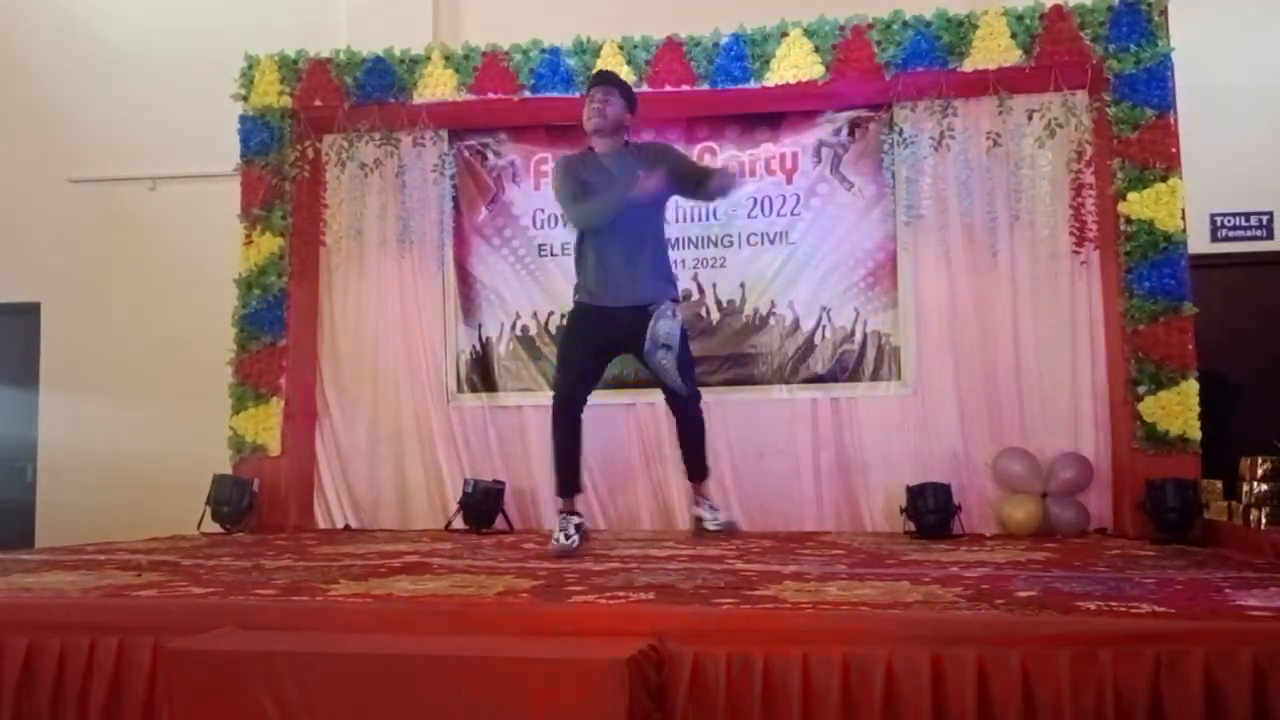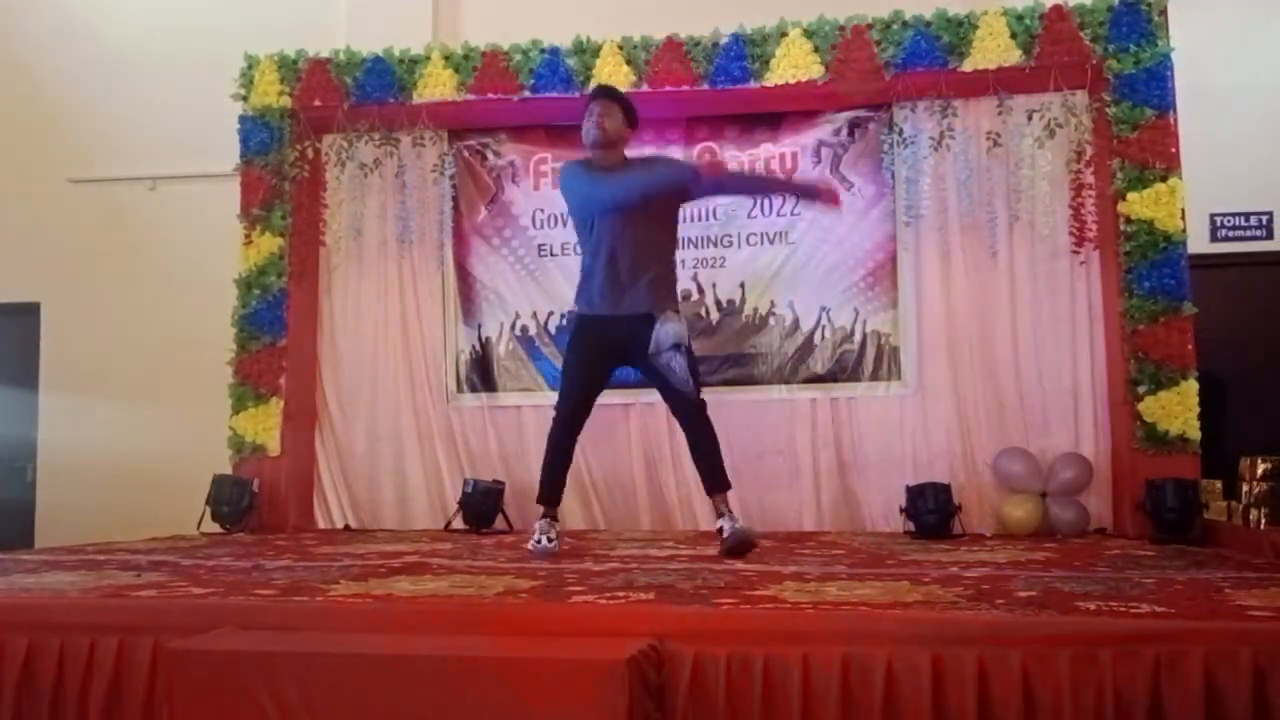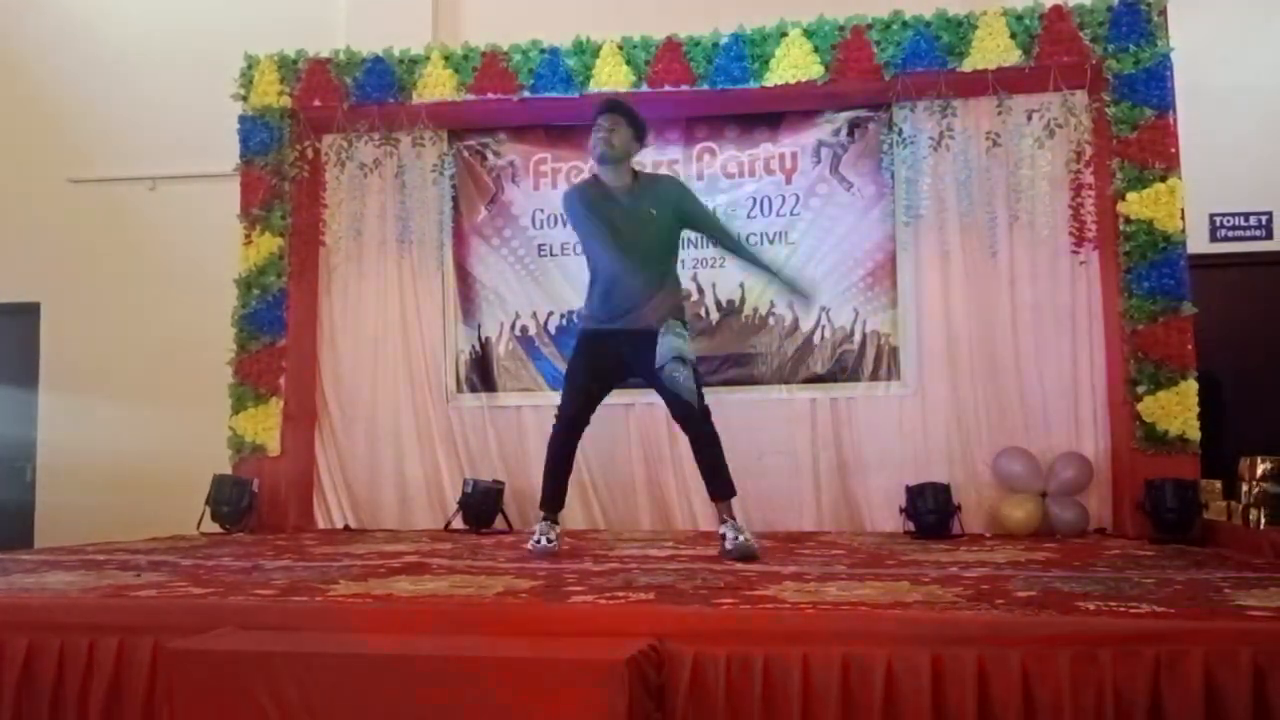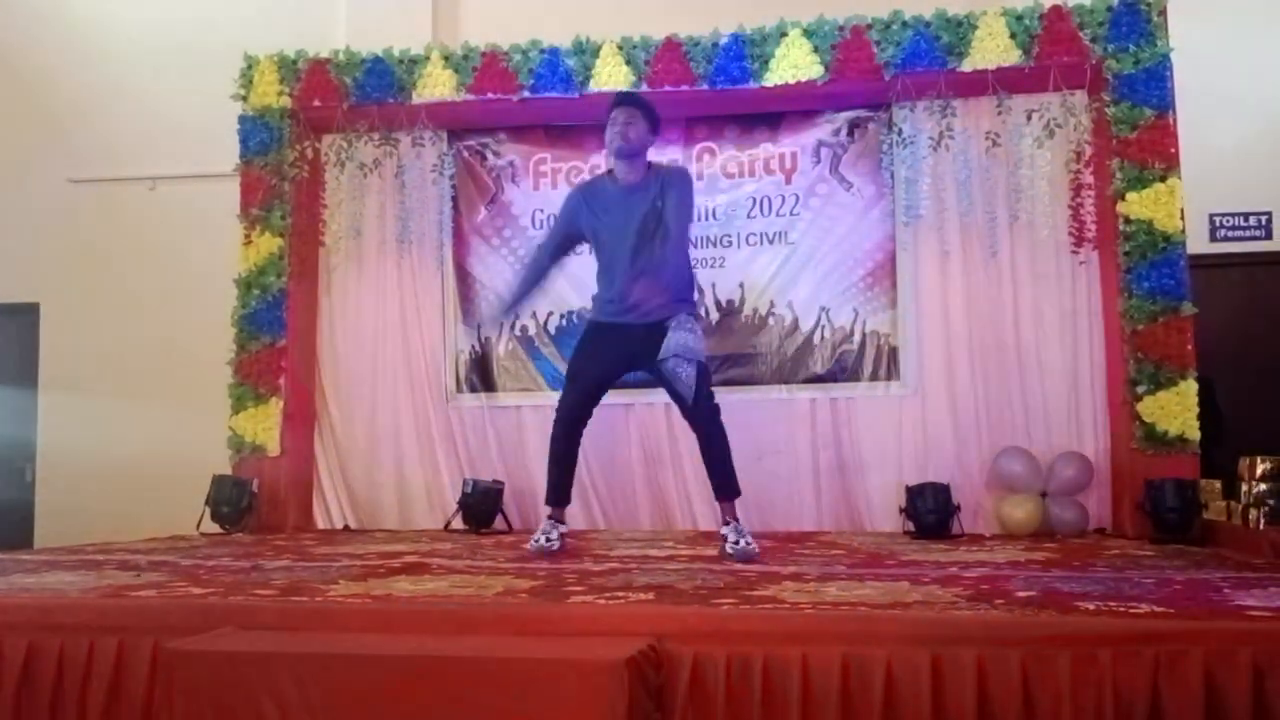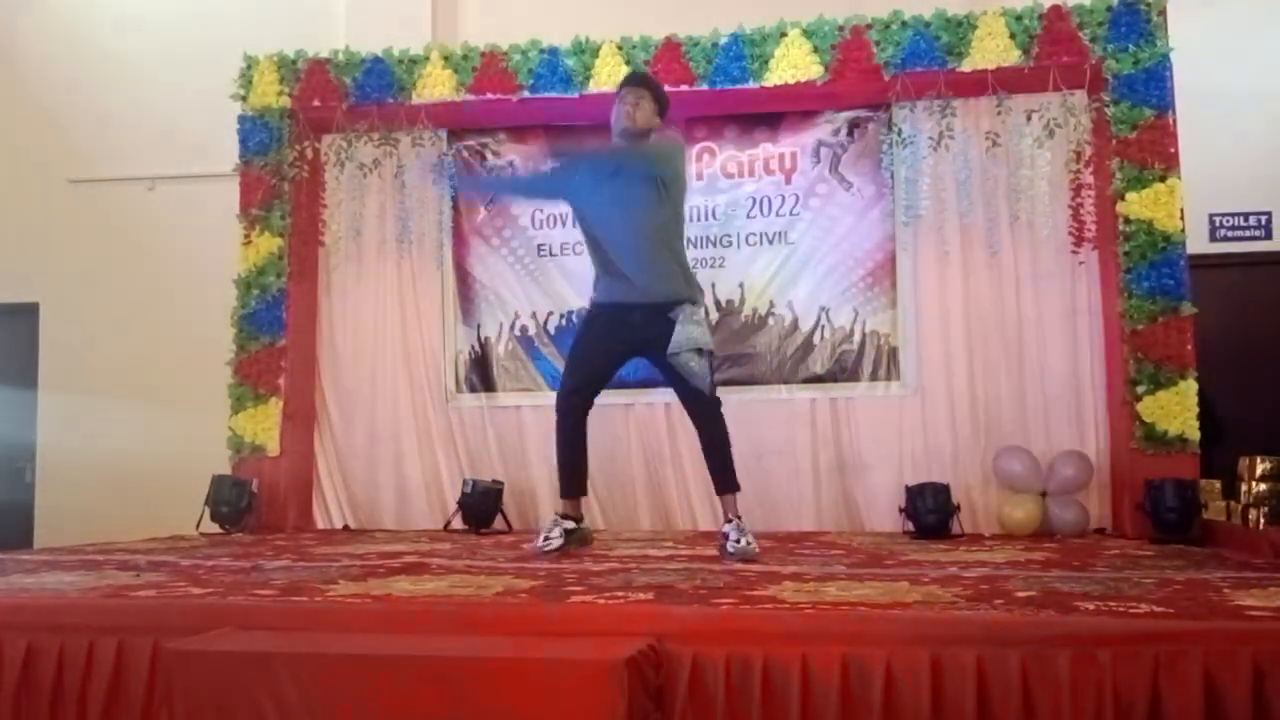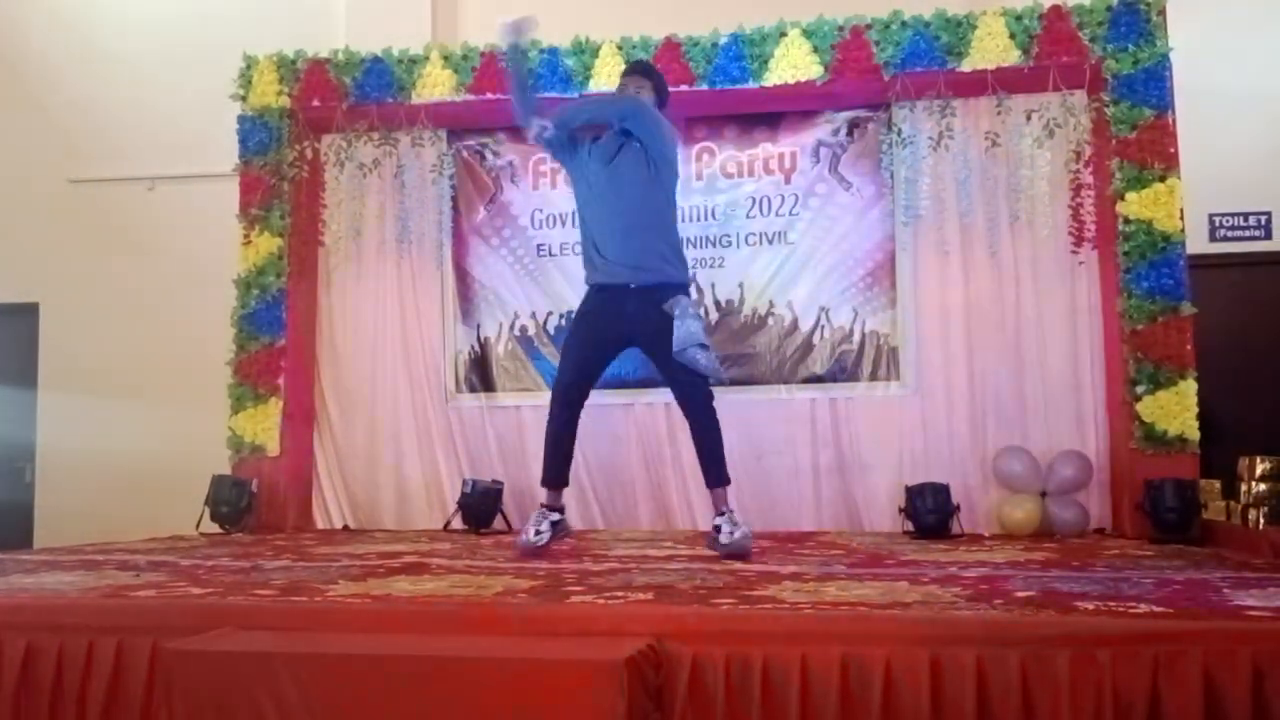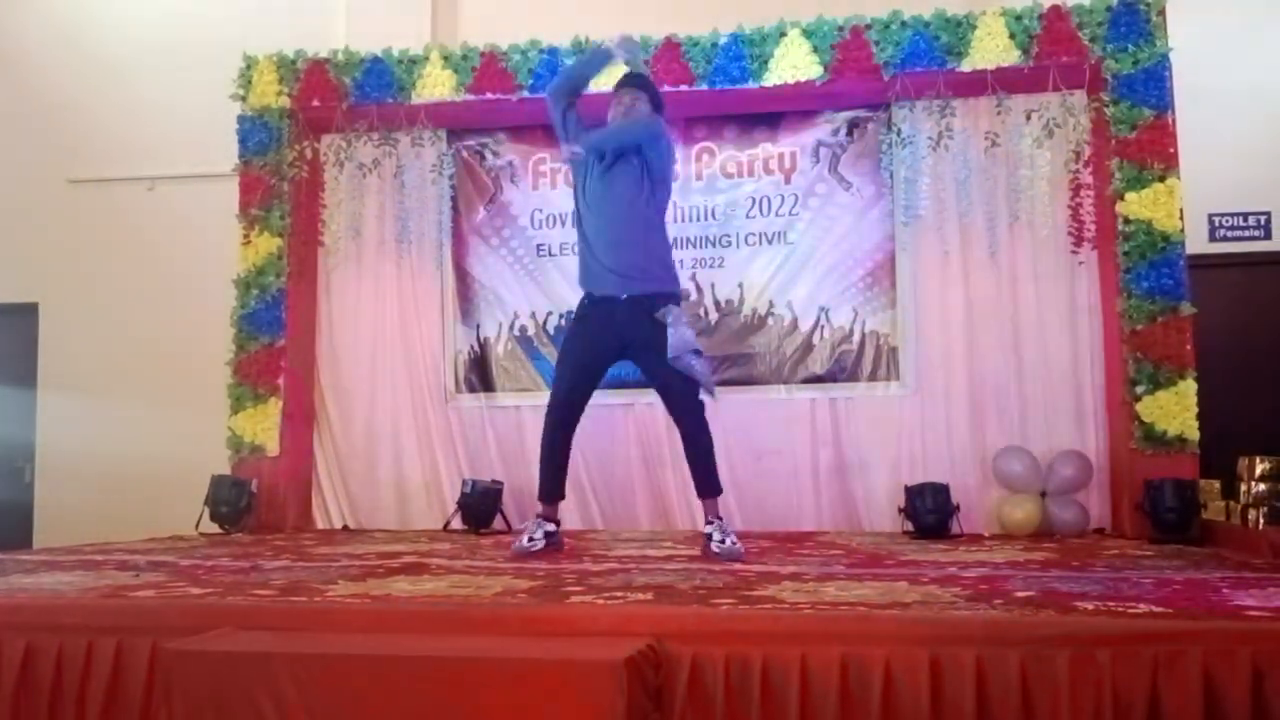
dt=0.1s
person 1, frame 1
left shoulder: (652, 154)
right shoulder: (569, 167)
left elbow: (707, 182)
right elbow: (581, 215)
left wrist: (725, 177)
right wrist: (635, 194)
left hip: (653, 303)
right hip: (593, 306)
left knee: (685, 399)
right knee: (566, 405)
left ankle: (701, 502)
right ankle: (570, 515)
person 1, frame 2
left shoulder: (662, 168)
right shoulder: (577, 176)
left elbow: (735, 181)
right elbow: (613, 193)
left wrist: (803, 189)
right wrist: (688, 176)
left hip: (655, 318)
right hip: (596, 320)
left knee: (693, 414)
right knee: (567, 418)
left ankle: (726, 518)
right ankle: (547, 519)
person 1, frame 3
left shoulder: (666, 190)
right shoulder: (579, 198)
left elbow: (720, 234)
right elbow: (604, 254)
left wrist: (780, 276)
right wrist: (648, 295)
left hip: (659, 330)
right hip: (604, 331)
left knee: (696, 420)
right knee: (567, 424)
left ankle: (728, 523)
right ankle: (547, 522)
person 1, frame 4
left shoulder: (674, 180)
right shoulder: (585, 196)
left elbow: (677, 239)
right elbow: (547, 255)
left wrist: (657, 286)
right wrist: (506, 309)
left hip: (669, 322)
right hip: (609, 323)
left knee: (705, 416)
right knee: (569, 418)
left ankle: (731, 524)
right ankle: (555, 520)
person 1, frame 5
left shoulder: (666, 154)
right shoulder: (579, 169)
left elbow: (623, 154)
right elbow: (521, 183)
left wrist: (570, 154)
right wrist: (461, 180)
left hip: (669, 307)
right hip: (609, 311)
left knee: (705, 407)
right knee: (571, 402)
left ankle: (731, 521)
right ankle: (571, 515)
person 1, frame 6
left shoulder: (659, 140)
right shoulder: (581, 146)
left elbow: (630, 109)
right elbow: (528, 115)
left wrist: (557, 119)
right wrist: (516, 51)
left hip: (663, 295)
right hip: (605, 295)
left knee: (696, 399)
right knee: (565, 394)
left ankle: (723, 517)
right ankle: (551, 509)
person 1, frame 7
left shoulder: (653, 154)
right shoulder: (586, 152)
left elbow: (651, 129)
right elbow: (560, 93)
left wrist: (592, 141)
right wrist: (607, 55)
left hip: (653, 305)
right hip: (598, 307)
left knee: (688, 411)
right knee: (561, 410)
left ankle: (715, 524)
right ankle: (546, 519)
